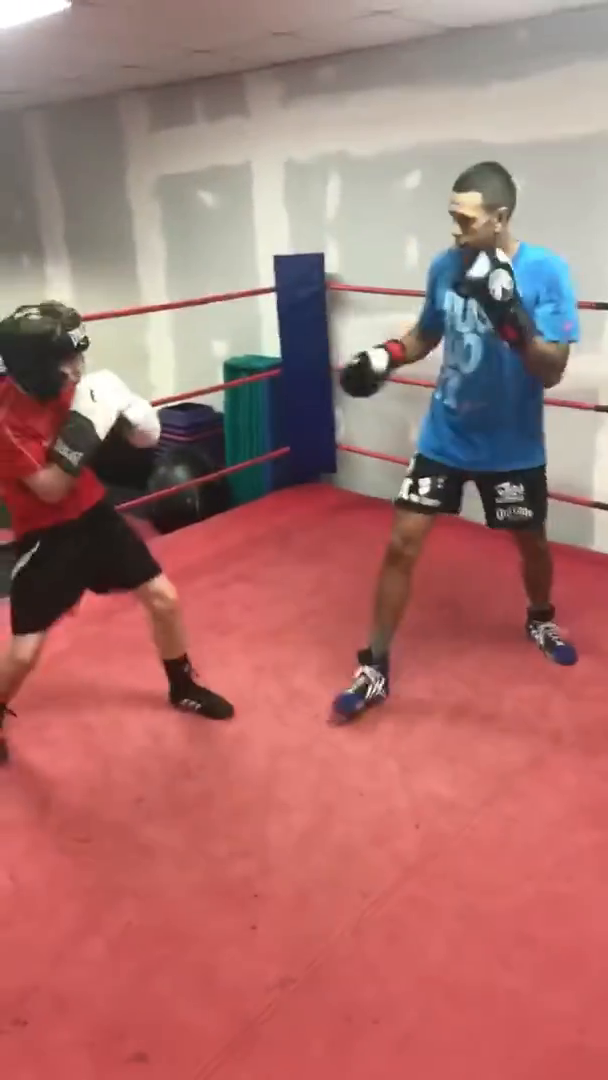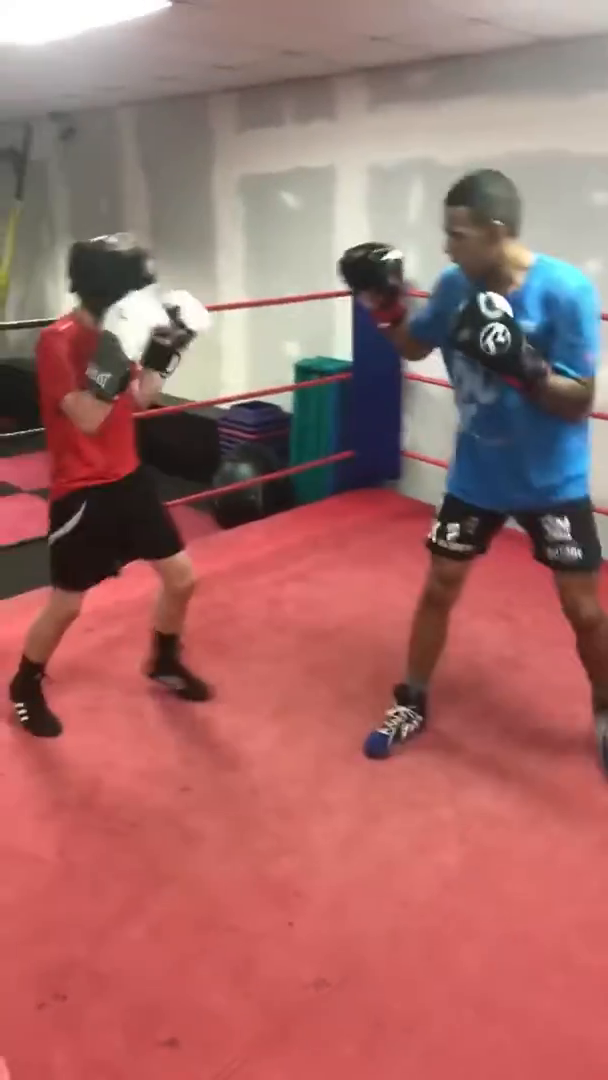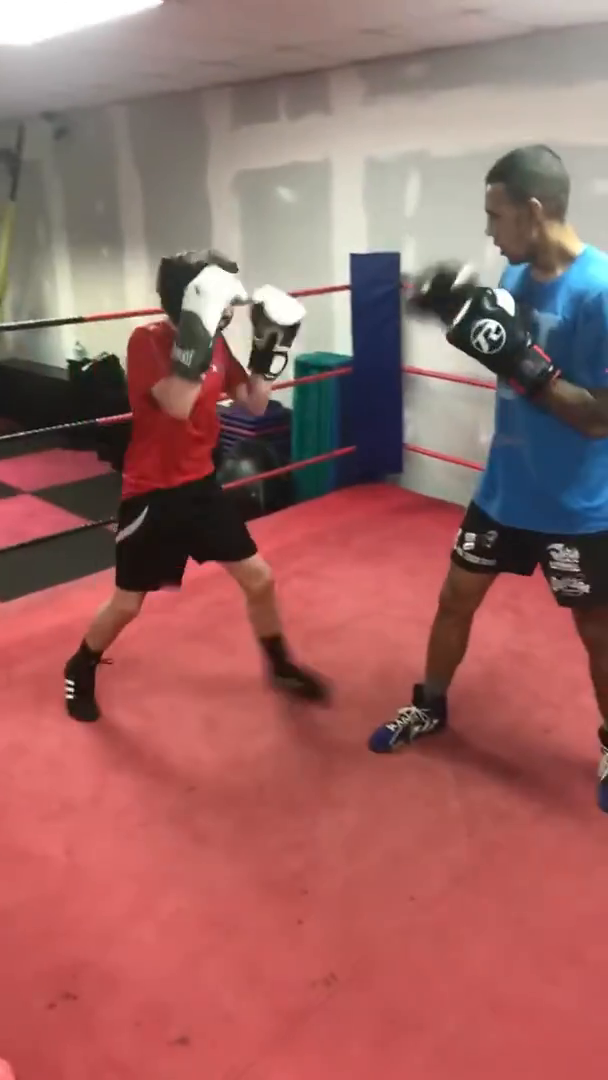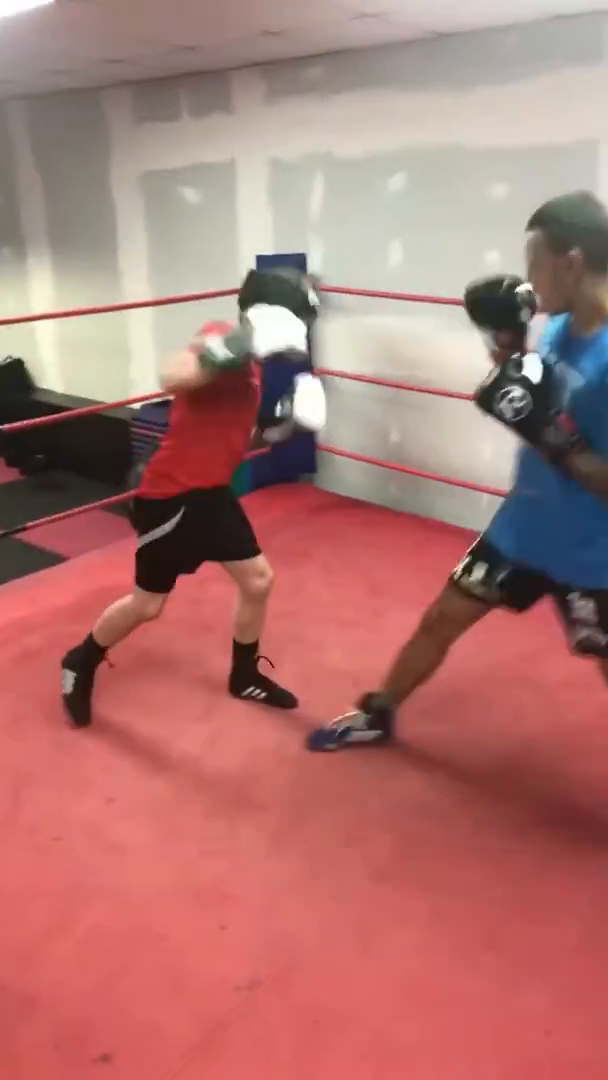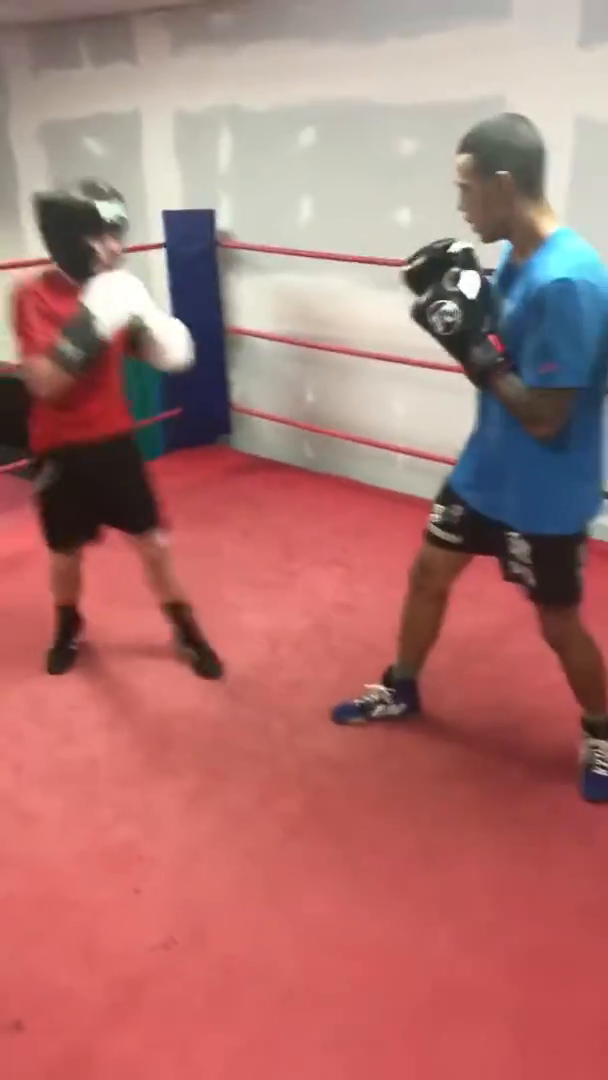
dt=0.5s
person 1, frame 1
left shoulder: (546, 271)
right shoulder: (447, 267)
left elbow: (551, 370)
left wrist: (509, 313)
right wrist: (383, 358)
left hip: (513, 445)
right hip: (444, 437)
left knee: (531, 543)
right knee: (402, 547)
left ankle: (541, 618)
right ankle: (374, 669)
person 1, frame 2
right shoulder: (455, 287)
right elbow: (414, 346)
left wrist: (519, 362)
right wrist: (384, 299)
left hip: (552, 479)
right hip: (476, 473)
right knee: (438, 590)
right ankle: (411, 705)
person 1, frame 3
right shoulder: (518, 276)
left wrist: (523, 362)
right wrist: (457, 311)
right hip: (504, 489)
right knee: (456, 598)
right ankle: (428, 707)
person 1, frame 4
right shoulder: (563, 325)
left wrist: (548, 432)
right wrist: (504, 341)
right hip: (523, 526)
right knee: (440, 622)
right ankle: (376, 715)
person 1, frame 5
right shoulder: (518, 256)
left elbow: (543, 417)
left wrist: (471, 344)
right wrist: (450, 290)
left hip: (545, 492)
right hip: (486, 470)
right knee: (428, 572)
right ankle: (400, 689)
person 2, frame 1
left shoulder: (70, 383)
left elbow: (137, 434)
right elbow: (49, 489)
left wrist: (128, 416)
right wrist: (82, 427)
left hip: (94, 512)
right hip: (43, 534)
left knee: (162, 600)
left ankle: (183, 686)
person 2, frame 2
left shoulder: (109, 334)
right shoulder: (59, 341)
left elbow: (139, 397)
right elbow: (86, 418)
left wrist: (166, 343)
right wrist: (117, 348)
left hip: (127, 479)
right hip: (81, 491)
left knee: (182, 575)
right knee: (66, 604)
left ankle: (165, 662)
right ankle: (25, 688)
person 2, frame 3
left shoulder: (215, 345)
right shoulder: (147, 341)
left elbow: (256, 404)
right elbow: (177, 404)
left wrist: (273, 343)
right wrist: (197, 331)
left hip: (201, 487)
right hip: (152, 494)
left knee: (259, 578)
right knee: (126, 605)
left ankle: (282, 666)
right ankle: (80, 673)
person 2, frame 4
left shoulder: (250, 364)
right shoulder: (221, 340)
right elbow: (172, 378)
left wrist: (284, 420)
right wrist: (236, 349)
left hip: (212, 490)
right hip: (172, 493)
left knee: (259, 580)
right knee: (147, 604)
left ankle: (245, 676)
right ankle: (80, 664)
person 2, frame 5
left shoulder: (114, 285)
right shoulder: (33, 297)
right elbow: (44, 385)
left wrist: (150, 343)
right wrist: (87, 328)
left hip: (114, 441)
right hip: (61, 450)
left knee: (154, 546)
right knee: (65, 558)
left ankle: (186, 632)
right ankle: (68, 628)
